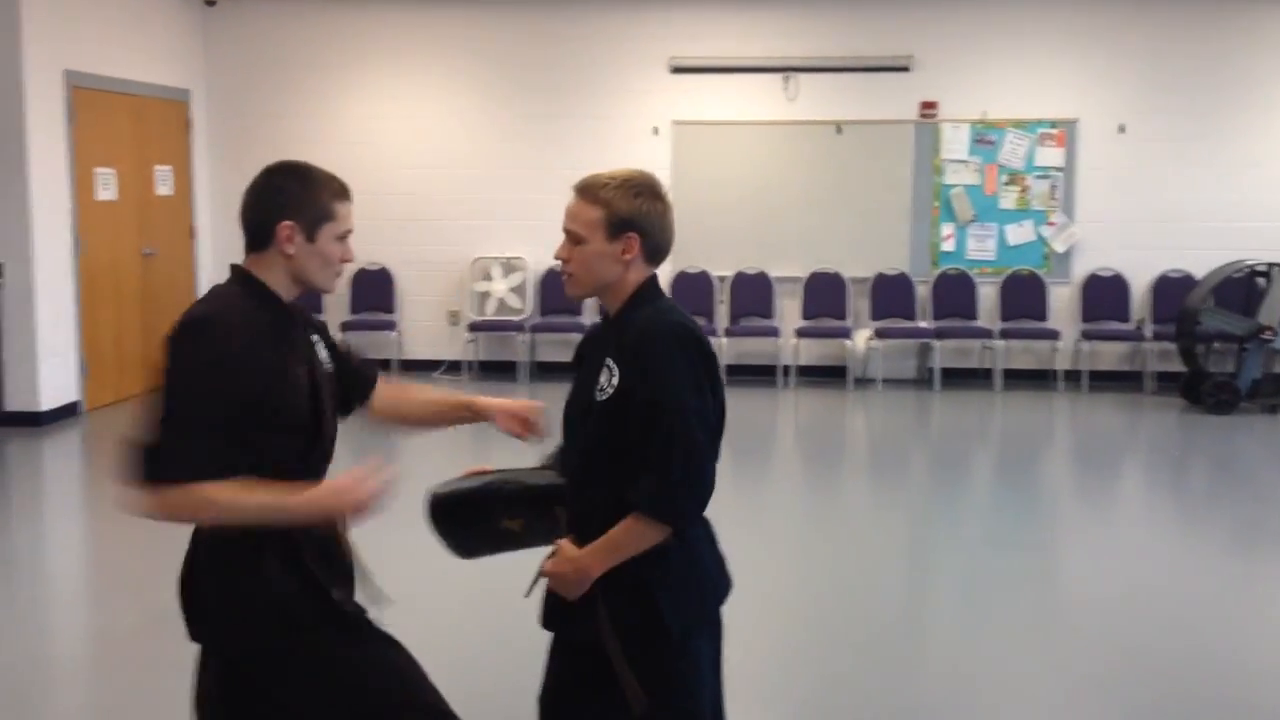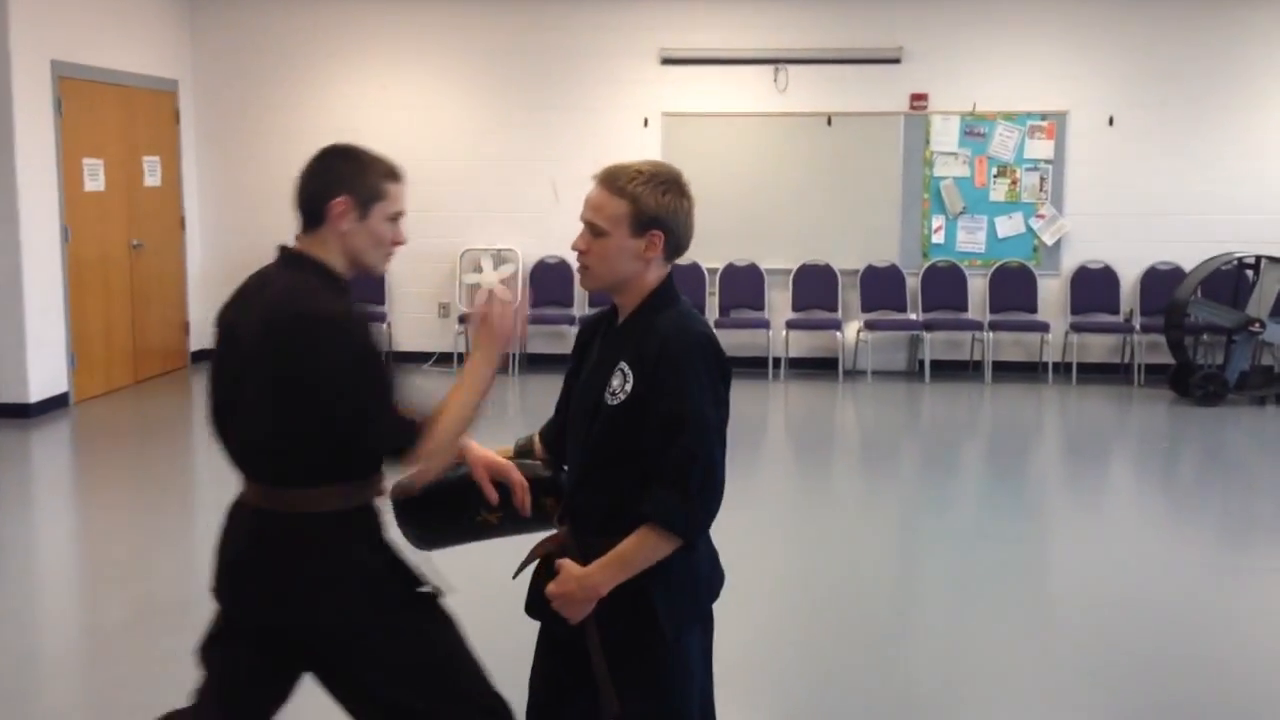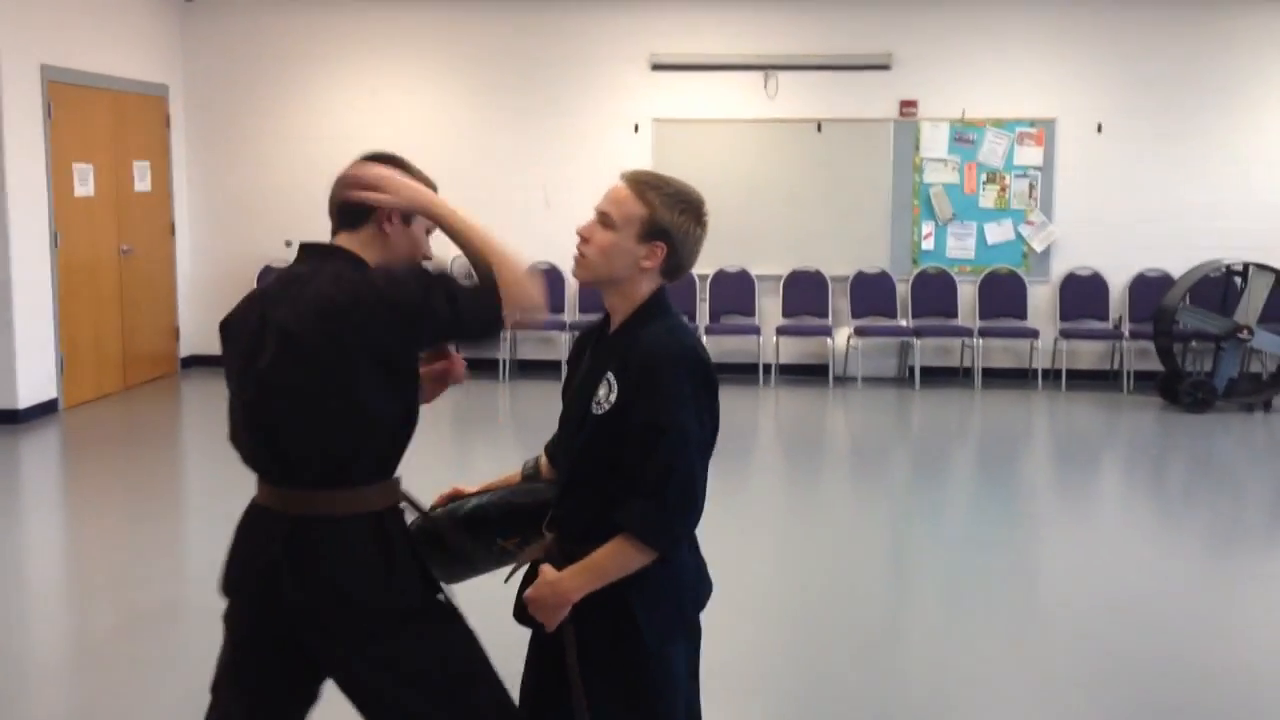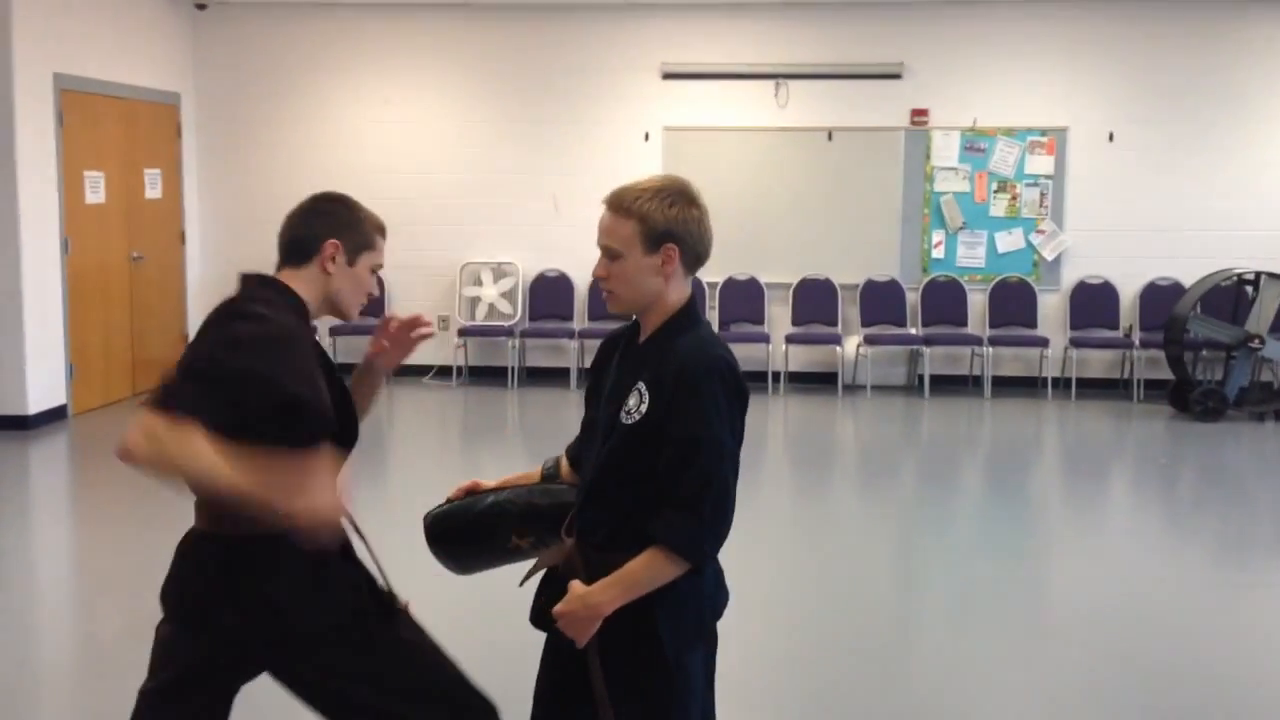
dt=0.4s
person 1, frame 1
left shoulder: (283, 318)
right shoulder: (220, 334)
left elbow: (371, 397)
right elbow: (167, 491)
left wrist: (480, 406)
right wrist: (315, 503)
left hip: (245, 575)
right hip: (266, 579)
person 1, frame 2
left shoulder: (261, 297)
right shoulder: (322, 322)
right elbow: (412, 460)
left wrist: (467, 450)
right wrist: (484, 358)
left hip: (259, 543)
right hip: (327, 557)
person 1, frame 3
left shoulder: (258, 306)
right shoulder: (384, 296)
right elbow: (519, 293)
left wrist: (412, 386)
right wrist: (433, 206)
left hip: (267, 549)
right hip: (354, 562)
person 1, frame 4
left shoulder: (256, 318)
right shoulder: (260, 325)
left elbow: (327, 434)
right elbow: (145, 439)
left wrist: (377, 365)
right wrist: (269, 489)
left hip: (215, 568)
right hip: (294, 580)
person 2, frame 1
left shoulder: (667, 340)
right shoulder: (605, 339)
left elbow: (677, 491)
left wrist: (590, 560)
left hip: (659, 586)
right hip: (601, 580)
person 2, frame 2
left shoulder: (682, 345)
right shoulder: (600, 330)
left elbow: (689, 501)
left wrist: (598, 576)
left hip: (654, 590)
right hip: (587, 566)
person 2, frame 3
left shoulder: (669, 357)
right shoulder: (598, 341)
left elbow: (666, 515)
left wrist: (572, 584)
right wrist: (491, 489)
left hip: (639, 598)
right hip: (574, 585)
person 2, frame 4
left shoulder: (701, 369)
right shoulder: (621, 348)
left elbow: (697, 528)
left wrist: (602, 598)
right wrist: (506, 486)
left hip: (654, 606)
right hip: (589, 590)
